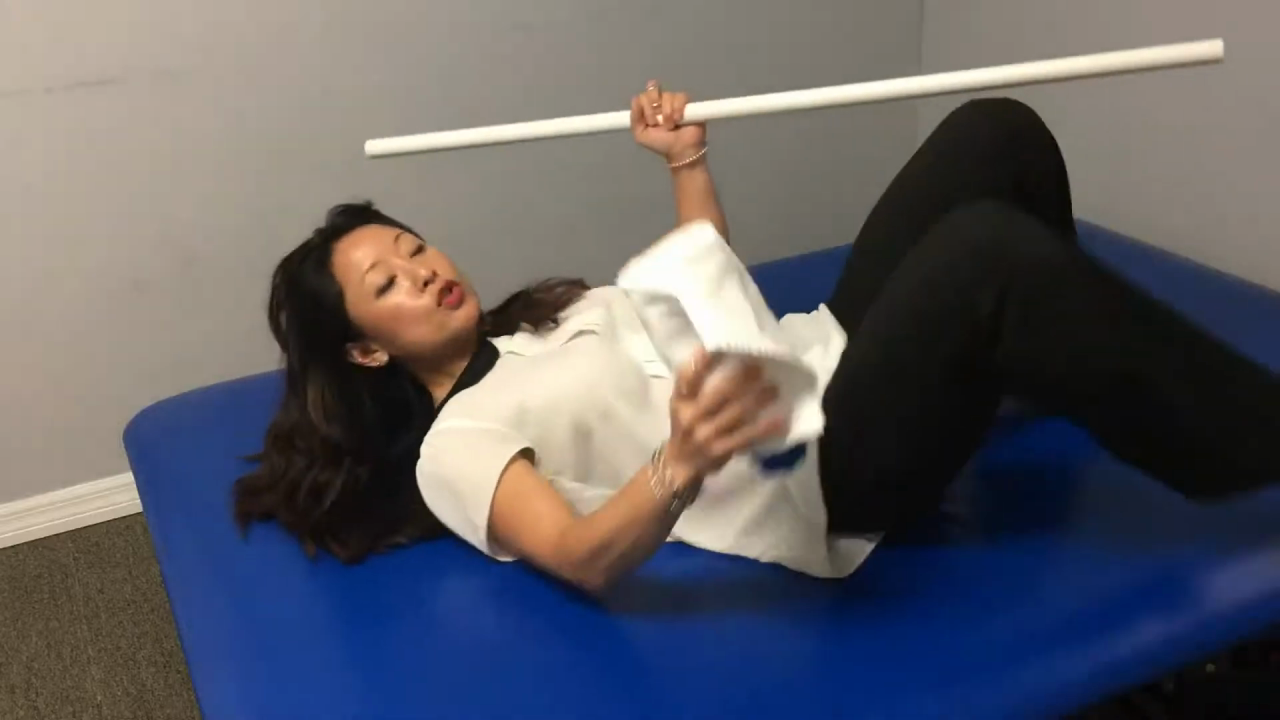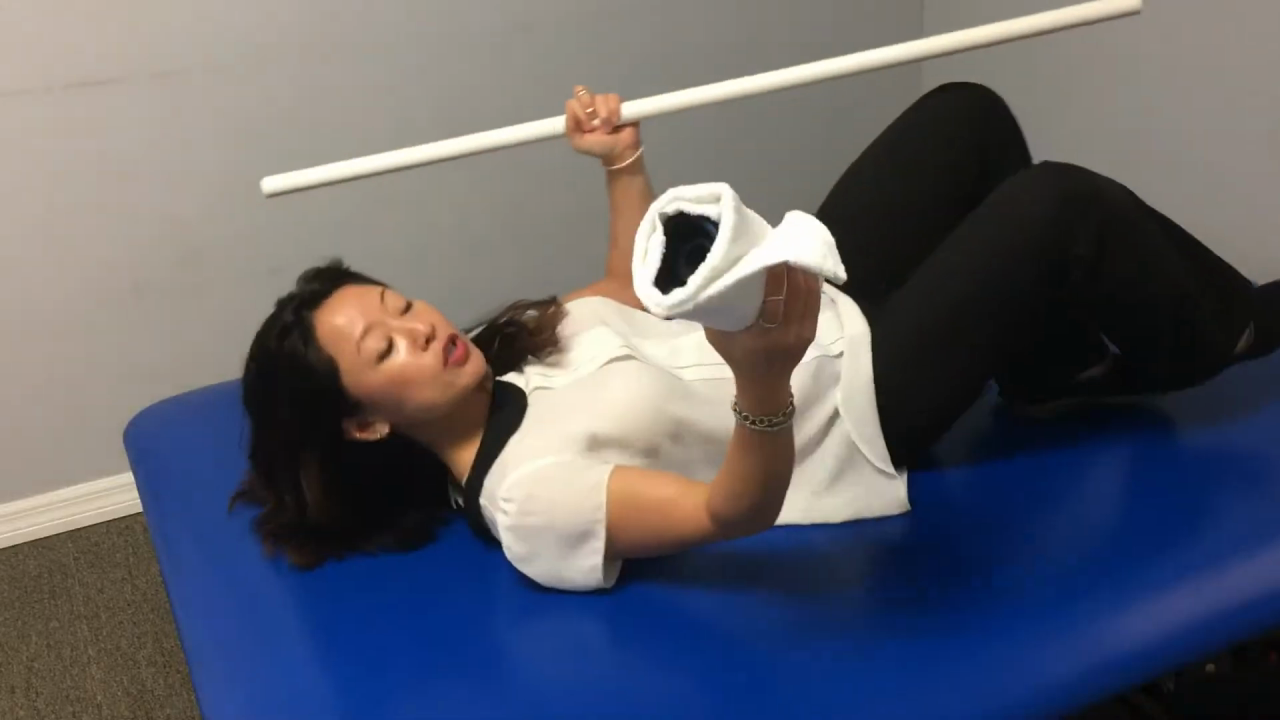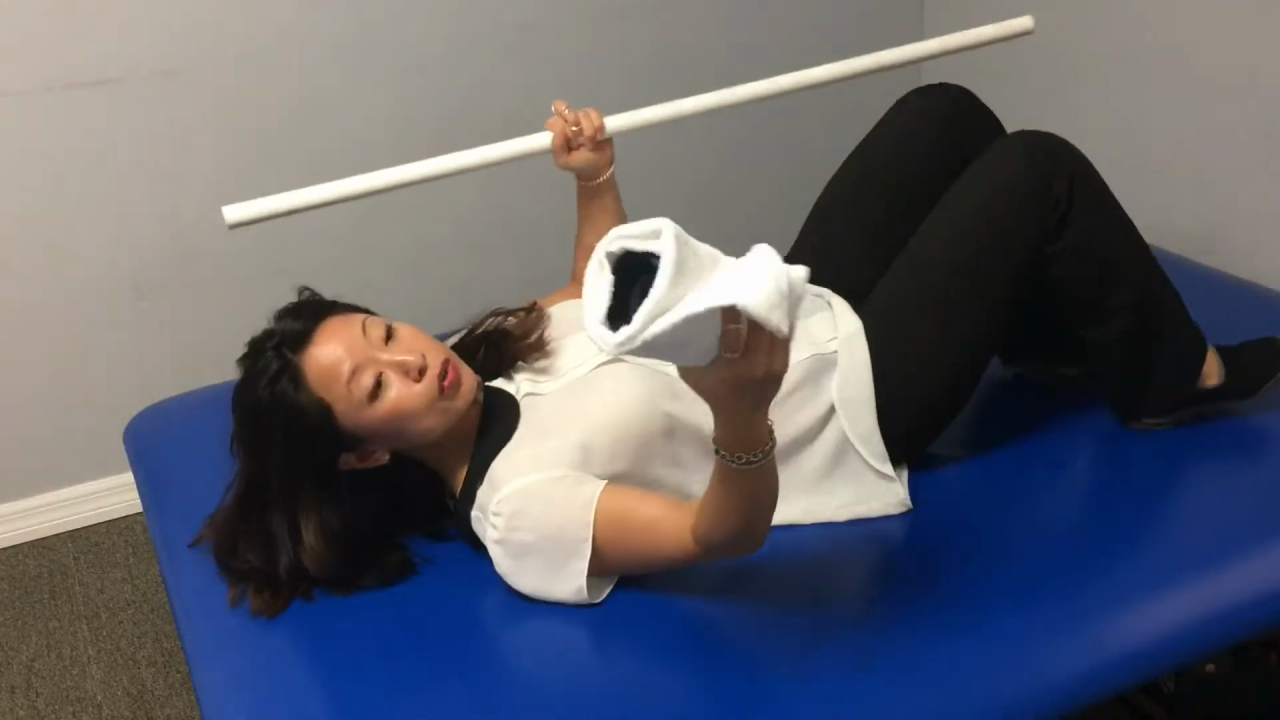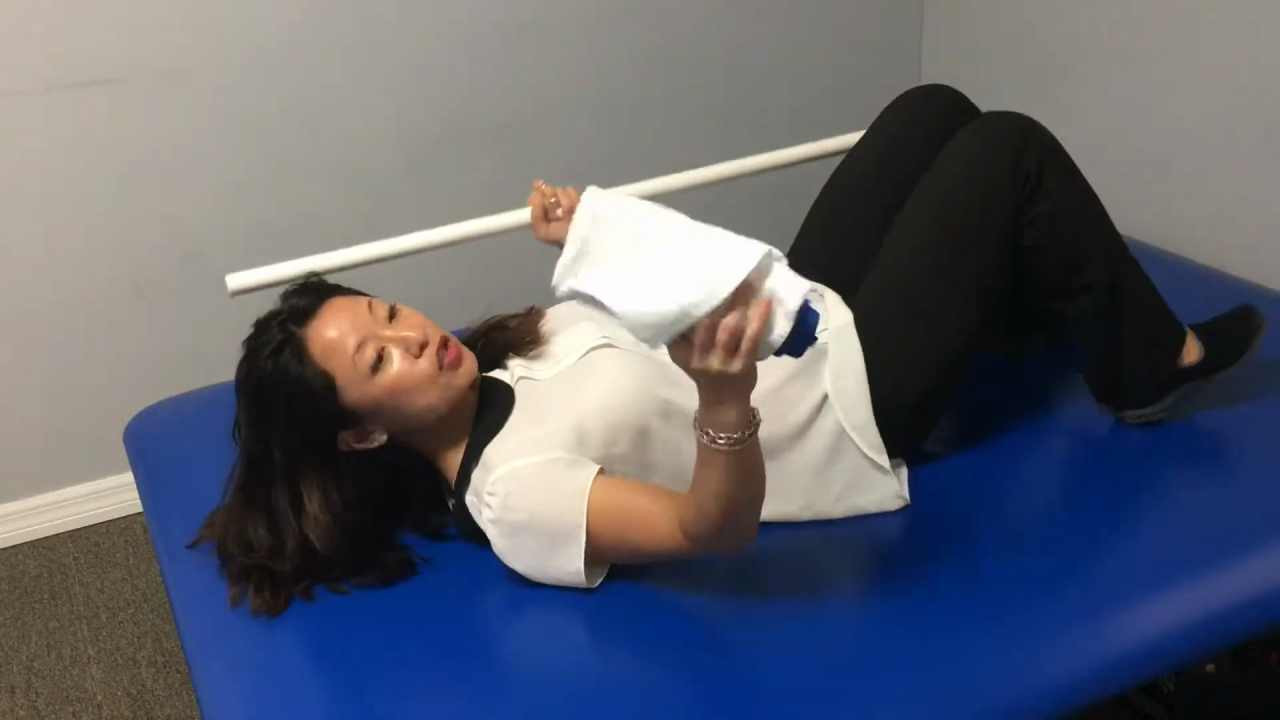
dt=0.5s
person 1, frame 1
left shoulder: (537, 313)
right shoulder: (451, 449)
right elbow: (584, 556)
left wrist: (686, 162)
right wrist: (683, 464)
left hip: (835, 357)
right hip: (830, 480)
left knee: (998, 133)
right knee: (986, 250)
left ankle: (1062, 368)
person 1, frame 2
left shoulder: (501, 347)
right shoulder: (524, 493)
left elbow: (635, 288)
right elbow: (731, 512)
left wrist: (625, 164)
right wrist: (764, 381)
left hip: (826, 320)
right hip: (860, 405)
left knee: (966, 114)
right knee: (1063, 205)
left ankle: (1057, 365)
person 1, frame 3
left shoulder: (484, 355)
right shoulder: (515, 512)
left elbow: (596, 292)
right elbow: (725, 533)
left wrist: (596, 181)
right wrist: (741, 414)
left hip: (805, 316)
right hip: (863, 398)
left knee: (945, 112)
right knee: (1039, 170)
left ankle: (1052, 332)
right ankle: (1166, 377)
person 1, frame 4
left shoulder: (484, 364)
right shoulder: (510, 494)
right elbow: (716, 527)
left wrist: (578, 251)
right wrist: (727, 397)
left hip: (807, 321)
right hip: (859, 395)
left knee: (935, 111)
right knee: (1011, 149)
left ankle: (1029, 299)
right ankle: (1148, 362)
